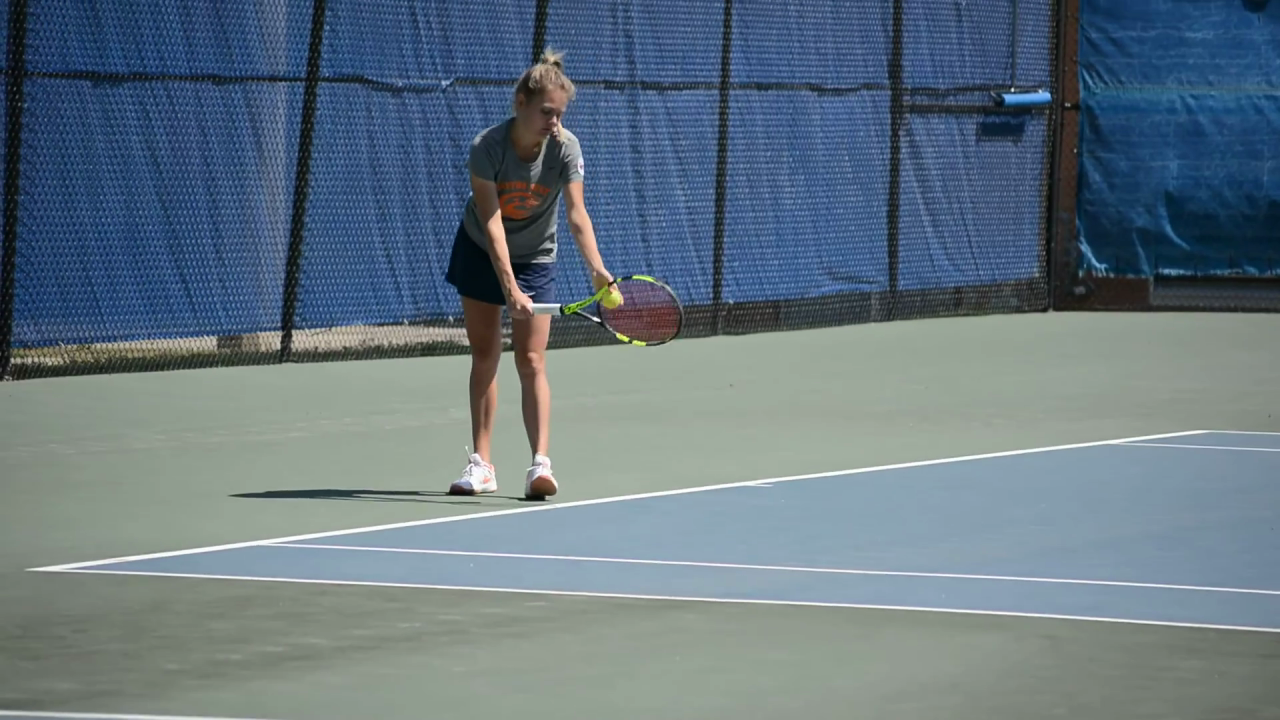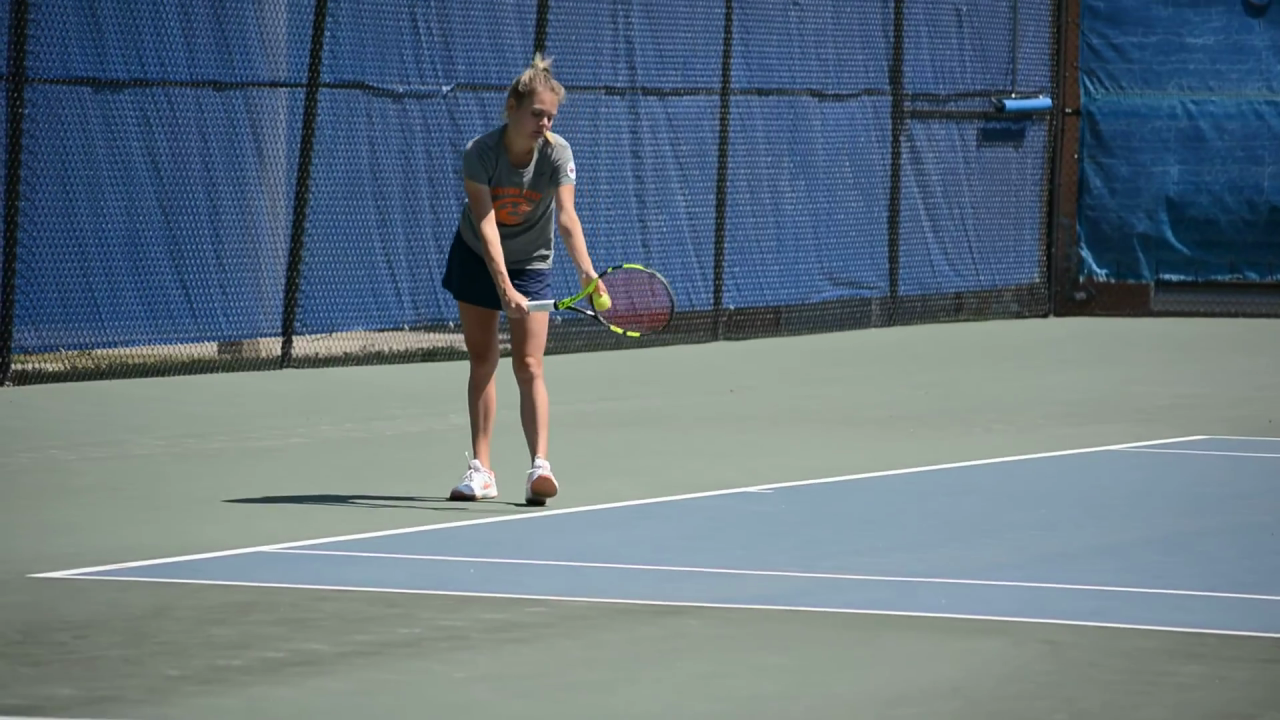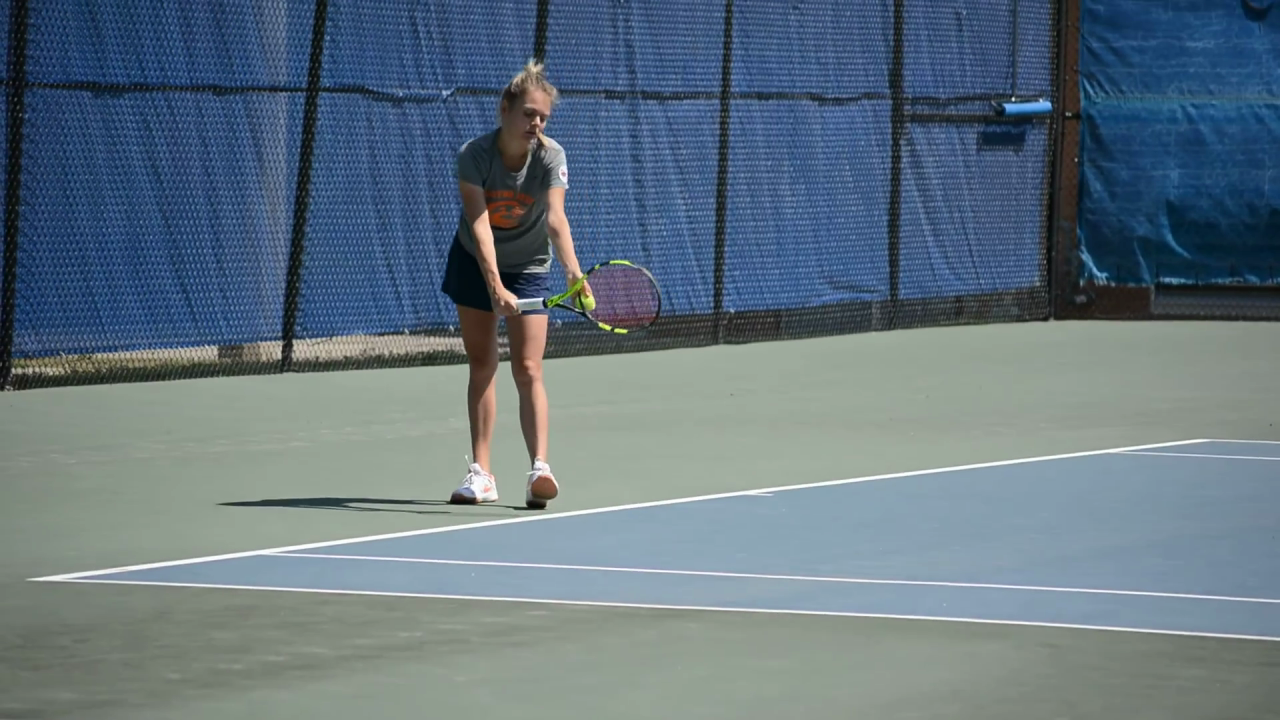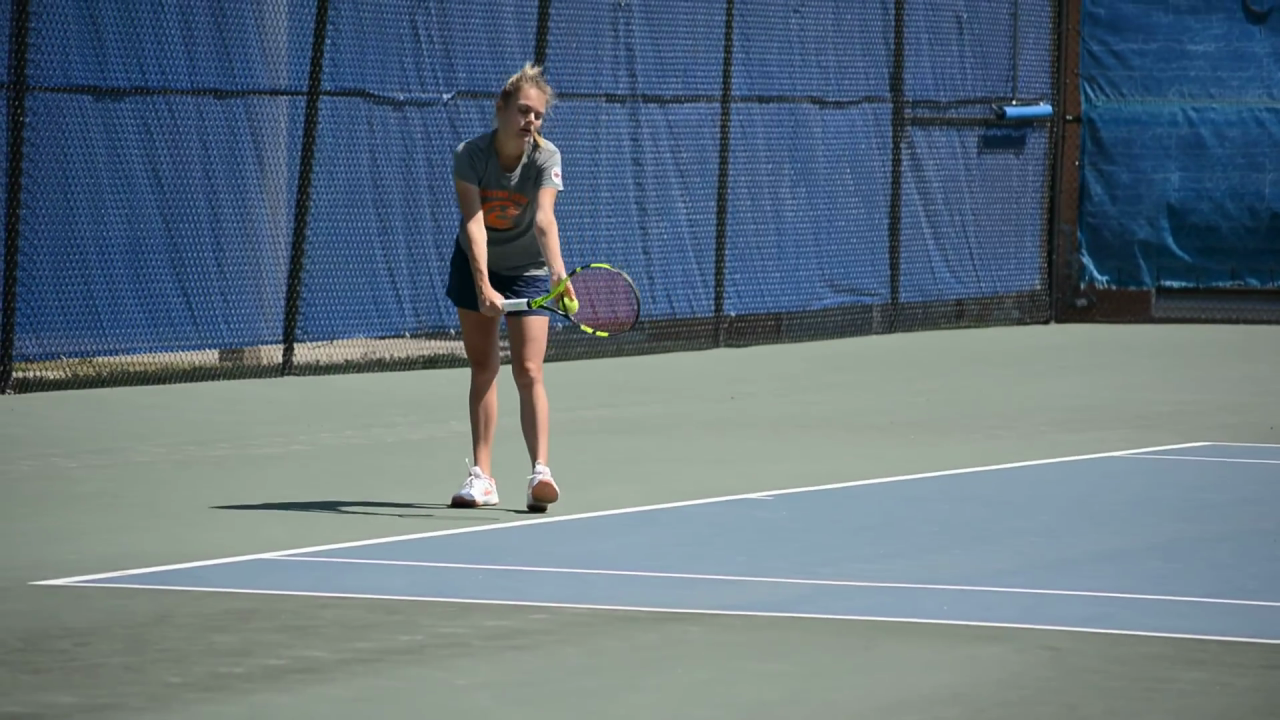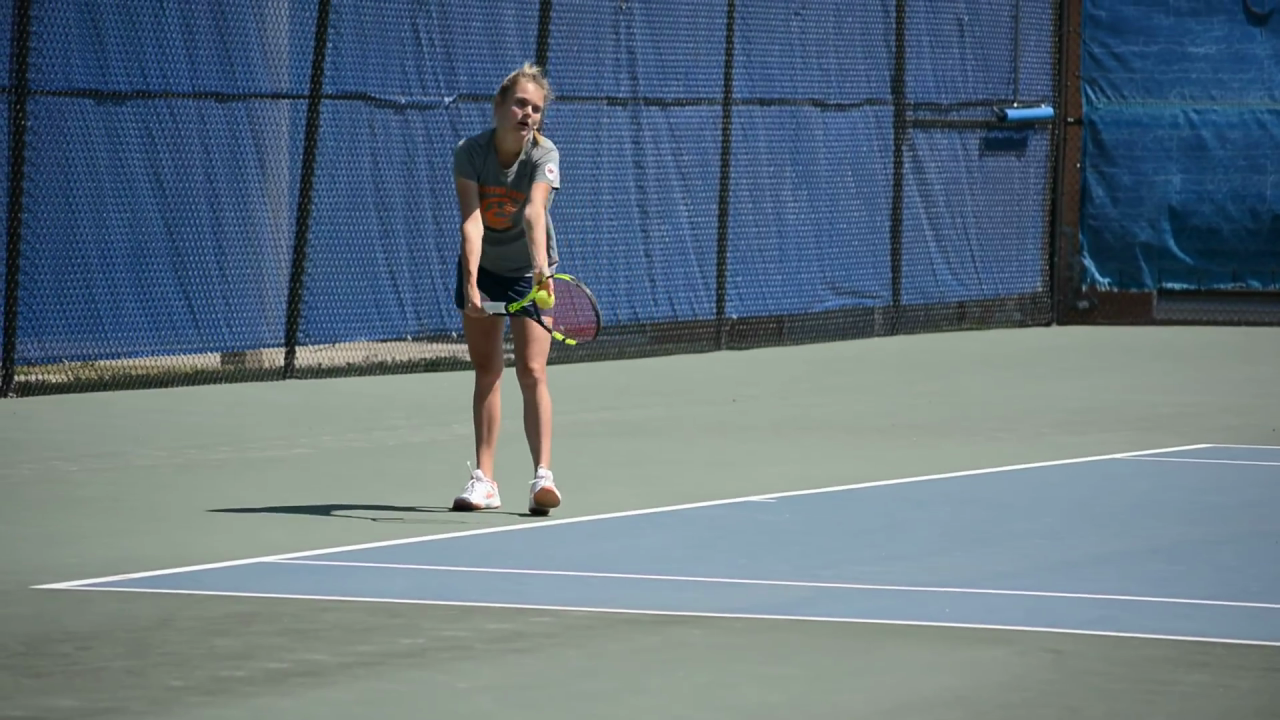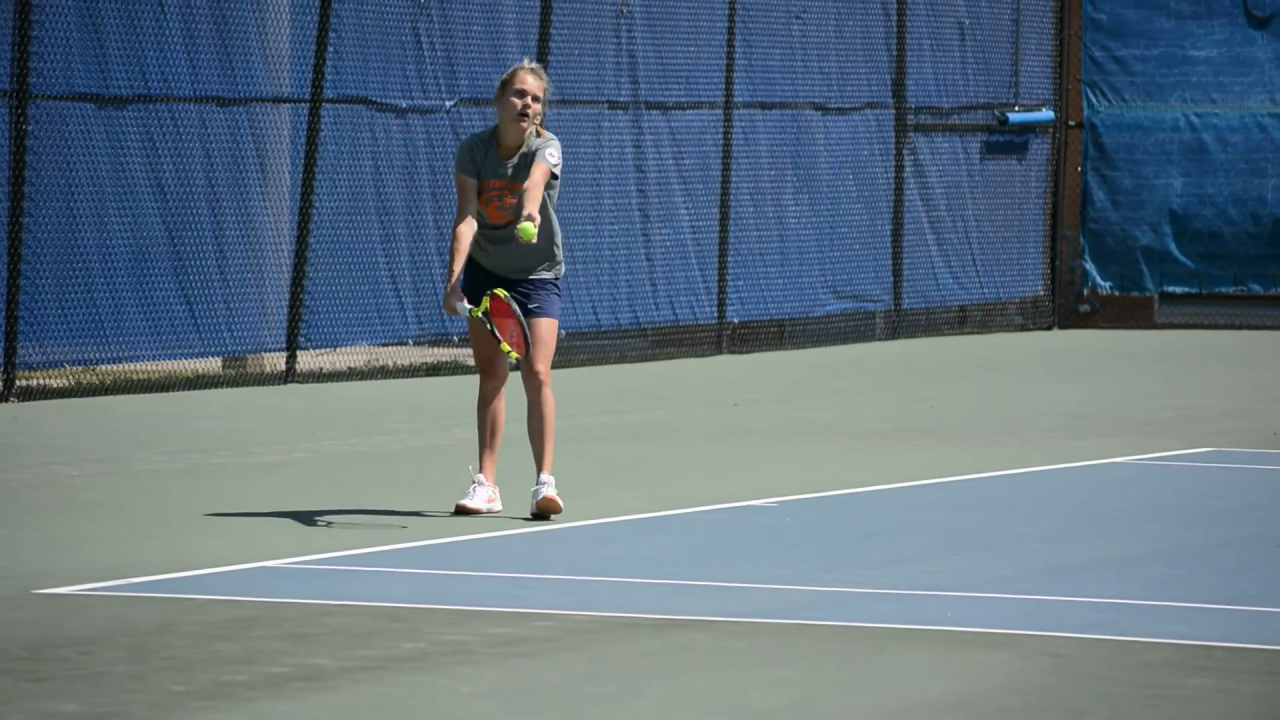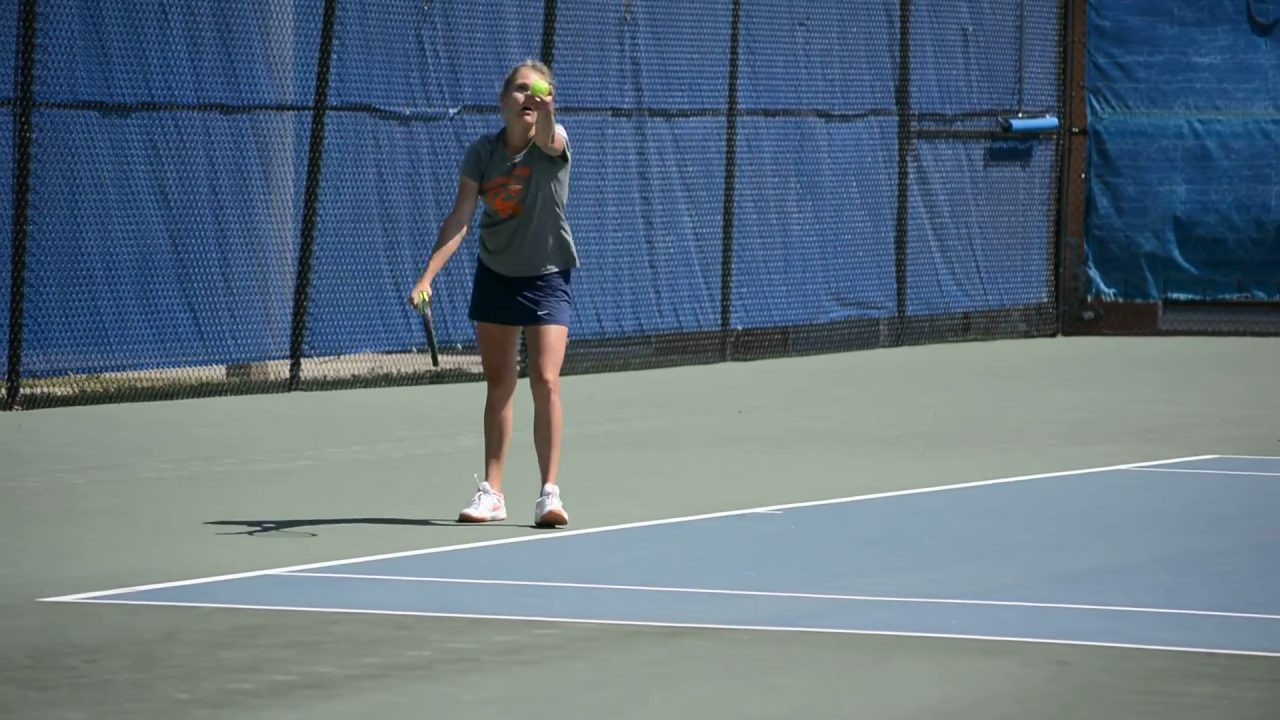
dt=0.1s
person 1, frame 1
left shoulder: (566, 148)
right shoulder: (486, 147)
left elbow: (577, 213)
right elbow: (491, 222)
left wrist: (597, 268)
right wrist: (509, 287)
left hip: (536, 259)
right hip: (481, 253)
left knee: (531, 362)
right knee: (485, 356)
left ankle: (540, 463)
right ankle: (481, 462)
person 1, frame 2
left shoulder: (557, 152)
right shoulder: (479, 152)
left elbow: (566, 216)
right elbow: (485, 225)
left wrist: (586, 270)
right wrist: (504, 286)
left hip: (531, 265)
right hip: (477, 258)
left knee: (529, 366)
right knee: (482, 361)
left ankle: (539, 465)
right ankle: (480, 469)
person 1, frame 3
left shoulder: (550, 156)
right shoulder: (473, 154)
left elbow: (555, 219)
right elbow: (479, 224)
left wrist: (574, 272)
right wrist: (494, 286)
left hip: (529, 269)
right hip: (475, 264)
left knee: (528, 368)
right knee: (482, 365)
left ankle: (539, 468)
right ankle: (481, 472)
person 1, frame 4
left shoulder: (546, 157)
right shoulder: (469, 154)
left elbow: (544, 219)
right elbow: (474, 223)
left wrist: (559, 275)
right wrist: (483, 285)
left hip: (527, 273)
right hip: (476, 268)
left knee: (529, 370)
right knee: (483, 369)
left ankle: (540, 471)
right ankle: (482, 476)
person 1, frame 5
left shoulder: (544, 155)
right shoulder: (470, 153)
left elbow: (539, 206)
right elbow: (471, 220)
left wrist: (541, 271)
right wrist: (470, 285)
left hip: (528, 275)
right hip: (483, 271)
left knee: (532, 371)
right knee: (486, 372)
left ankle: (543, 475)
right ankle: (484, 478)
person 1, frame 6
left shoulder: (546, 146)
right shoulder: (472, 150)
left elbow: (534, 184)
right elbow: (466, 220)
left wrist: (529, 208)
right wrist: (453, 280)
left hip: (539, 275)
right hip: (485, 271)
left knee: (537, 373)
right knee: (491, 376)
left ankle: (545, 482)
right ankle: (486, 483)
person 1, frame 7
left shoulder: (553, 147)
right shoulder: (480, 152)
left elbow: (553, 136)
right elbow: (458, 222)
left wrist: (546, 99)
right wrist: (427, 276)
left hip: (546, 278)
right hip: (496, 277)
left knee: (546, 381)
right knee: (499, 385)
left ankle: (549, 494)
right ankle: (490, 492)
